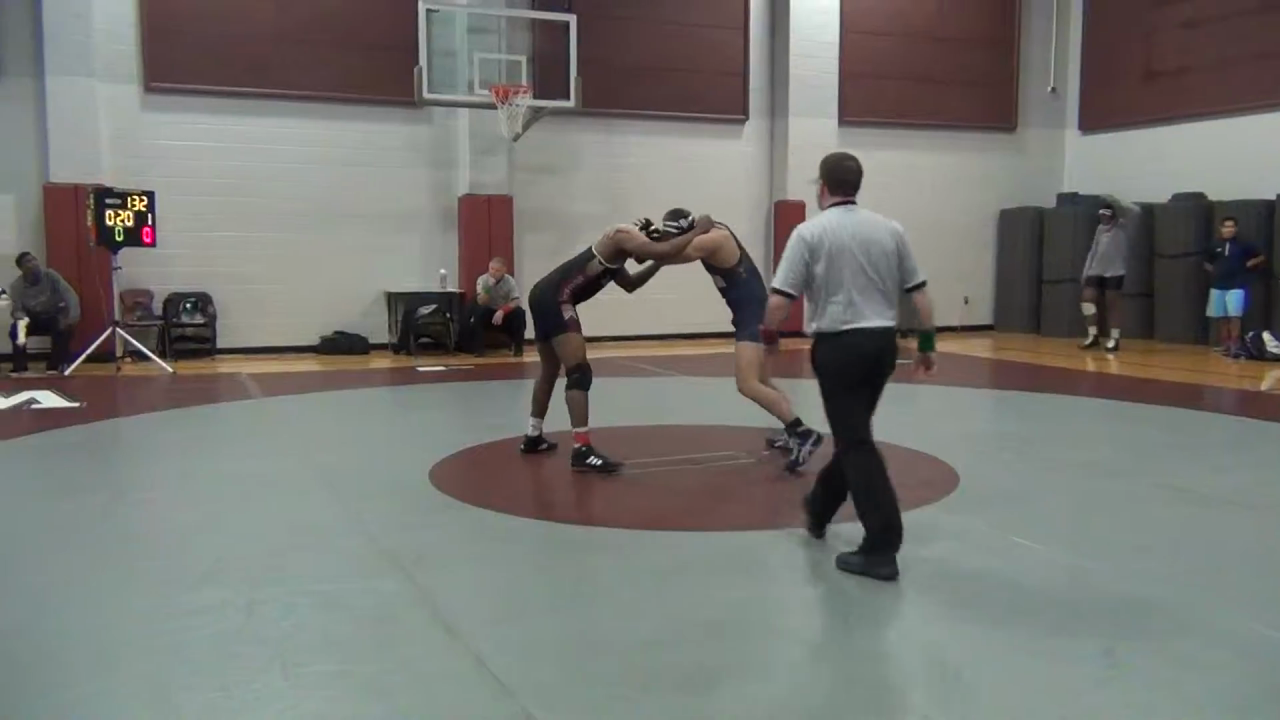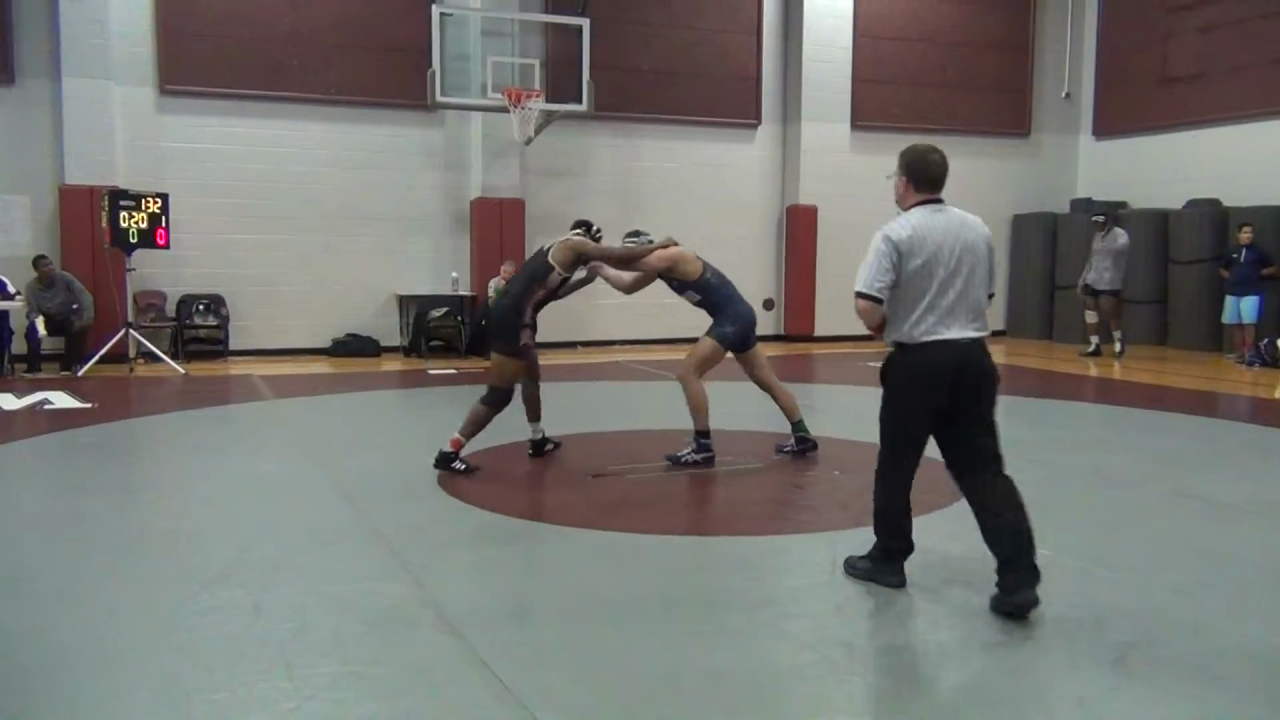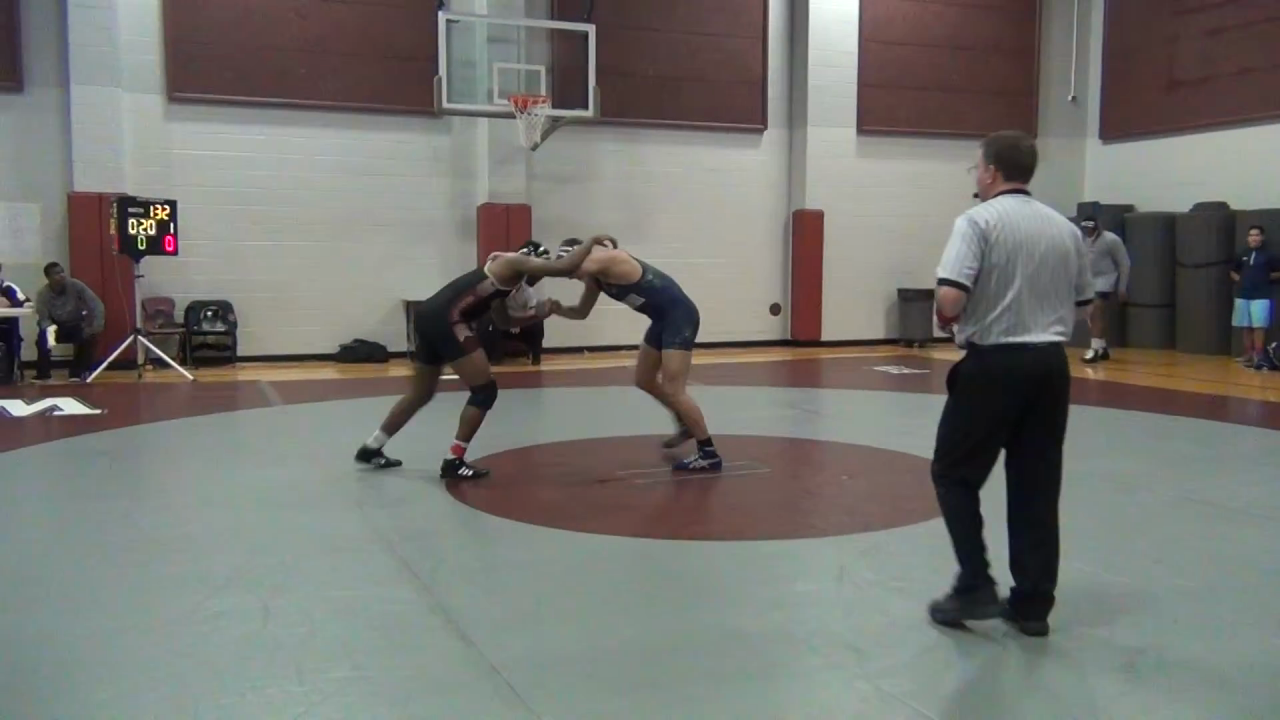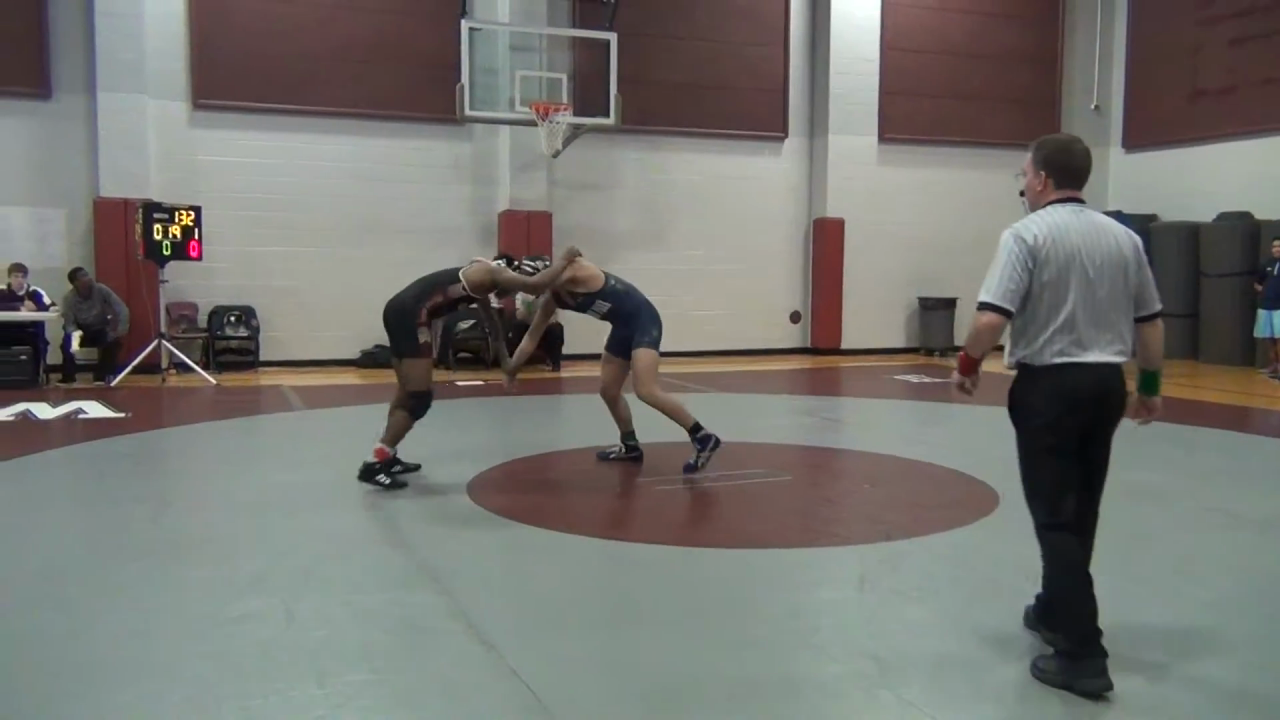
dt=0.4s
person 1, frame 1
left shoulder: (810, 233)
right shoulder: (890, 229)
left elbow: (779, 301)
right elbow: (918, 292)
left wrist: (769, 333)
right wrist: (927, 342)
left hip: (839, 347)
right hip: (884, 343)
left knee: (857, 445)
right knee: (852, 434)
left ankle: (881, 546)
right ankle: (820, 509)
person 1, frame 2
left shoulder: (896, 234)
right shoulder: (978, 230)
left elbow: (866, 305)
left wrist: (880, 325)
left hip: (918, 361)
right hip: (973, 358)
left knee: (896, 463)
right knee: (982, 467)
left ankle: (889, 558)
right ankle: (1018, 577)
person 1, frame 3
left shoulder: (978, 221)
right shoulder: (1065, 229)
left elbow: (950, 296)
right elbow: (1083, 305)
left wrist: (945, 318)
left hip: (993, 366)
right hip: (1049, 365)
left knee: (955, 474)
right knee: (1038, 489)
left ankle: (976, 589)
right ankle: (1032, 602)
person 1, frame 4
left shoulder: (1027, 234)
right shoulder: (1124, 238)
left elbow: (991, 320)
right elbow: (1150, 322)
left wrist: (968, 363)
right wrist: (1150, 384)
left hip: (1048, 387)
right hip: (1107, 384)
left knee: (1056, 519)
right knee: (1080, 511)
left ankle: (1082, 655)
right ankle: (1056, 610)
person 2, frame 1
left shoulder: (615, 254)
right shoulder: (623, 235)
left elbow: (629, 284)
right elbow: (663, 251)
left wrist: (657, 264)
right wrist: (697, 231)
left hip: (545, 296)
right hip: (556, 299)
left knee: (549, 371)
right knee: (579, 373)
left ankle: (533, 437)
right ankle: (582, 451)
person 2, frame 2
left shoulder: (556, 250)
right shoulder: (576, 245)
left elbow: (550, 293)
right elbow: (621, 256)
left wrist: (585, 280)
right wrist: (658, 246)
left hip: (504, 310)
right hip: (515, 316)
left knee: (530, 374)
right knee: (500, 394)
left ankle: (538, 439)
right ankle: (449, 453)
person 2, frame 3
left shoulder: (502, 272)
right shoulder: (516, 263)
left elbow: (502, 319)
right elbow: (564, 268)
left wrist: (537, 316)
right wrist: (590, 246)
left hip: (428, 314)
right hip: (443, 320)
left knee: (422, 392)
right knee: (486, 390)
left ankle: (371, 449)
right ankle: (454, 460)
person 2, frame 4
left shoulder: (479, 280)
right shoulder: (492, 272)
left elbow: (492, 323)
right elbow: (535, 284)
left wrist: (505, 361)
right wrist: (564, 259)
left hip: (398, 310)
right hip: (411, 315)
left knee: (409, 392)
right knee: (419, 398)
left ankle: (387, 459)
right ankle: (374, 464)
person 3, frame 1
left shoulder: (711, 240)
right shoulder: (709, 234)
left elbow: (668, 258)
right elbow: (674, 253)
left hip: (753, 313)
right hip: (747, 313)
left knee: (747, 384)
right knee: (759, 380)
left ankle: (805, 434)
right ankle: (795, 435)
person 3, frame 2
left shoulder: (671, 256)
right shoulder: (659, 264)
right elbow: (628, 286)
right wrist: (597, 268)
left hip: (731, 317)
right hip: (738, 315)
left knee: (688, 374)
right knee: (766, 380)
left ankle: (703, 445)
right ankle: (802, 437)
person 3, frame 3
left shoulder: (607, 260)
right shoulder: (595, 275)
right elbow: (581, 312)
right wrist: (556, 308)
left hip: (680, 315)
right hip: (665, 318)
left knee: (674, 390)
right knee: (643, 380)
left ankle: (709, 453)
right ankle: (686, 424)
person 3, frame 4
left shoulder: (572, 271)
right shoulder: (553, 299)
right elbow: (532, 336)
right wrist: (511, 370)
left hip: (643, 320)
right hip: (623, 326)
left knee: (646, 391)
right knee: (608, 391)
left ankle: (702, 437)
right ankle: (630, 445)
